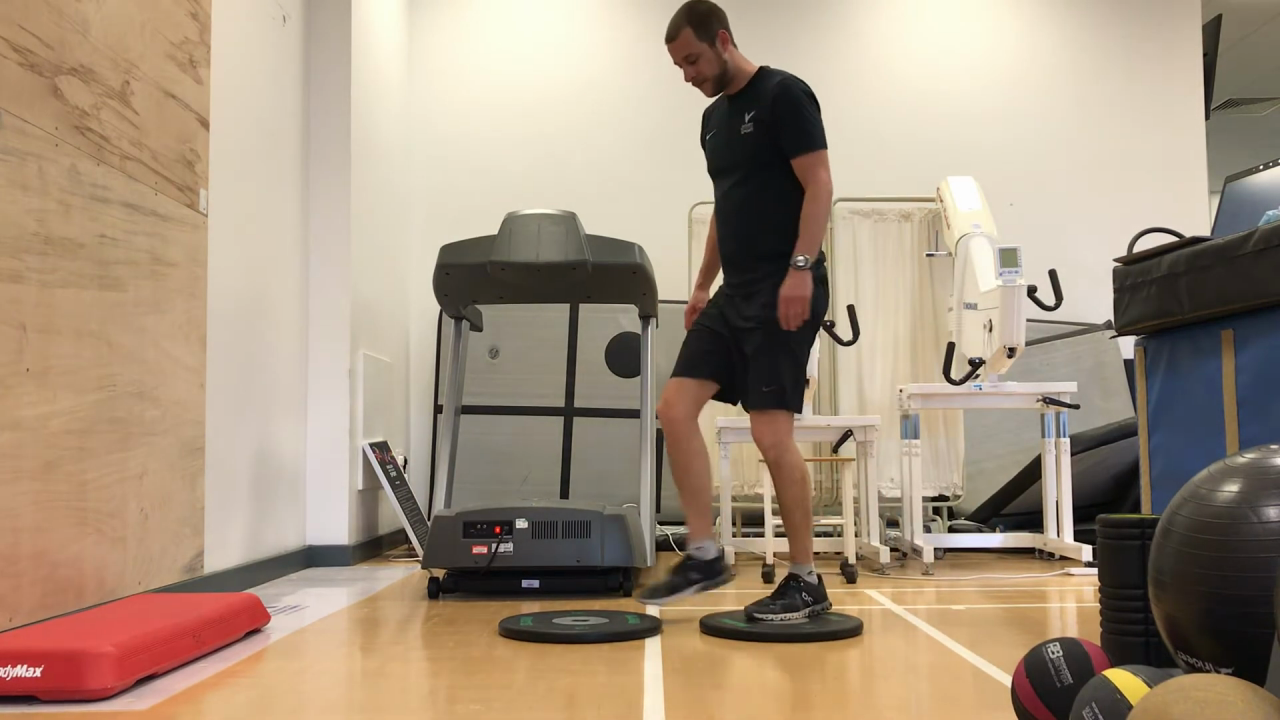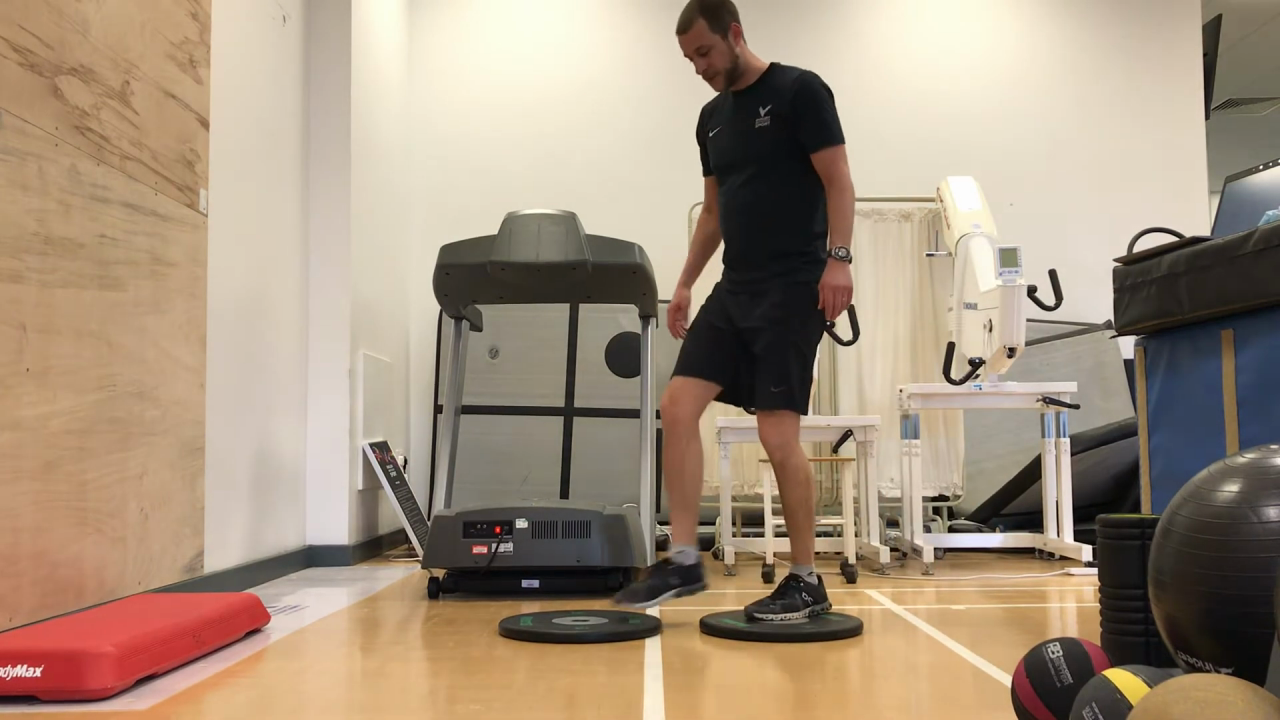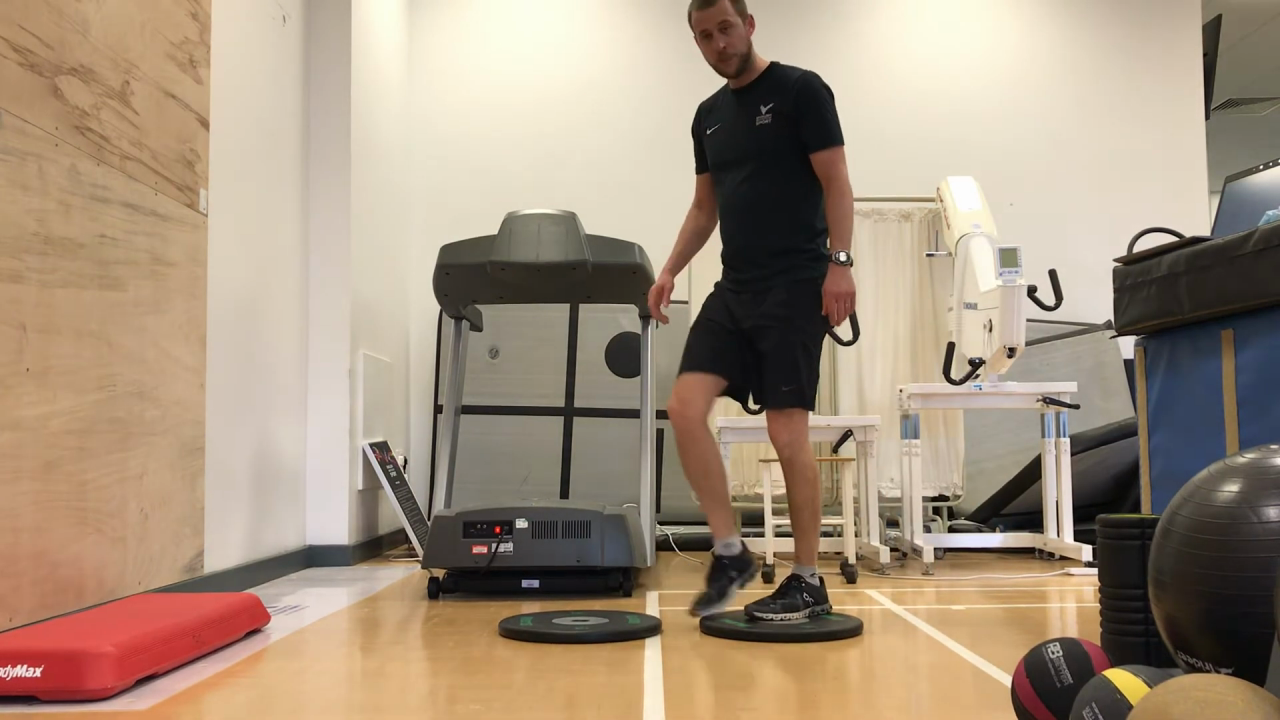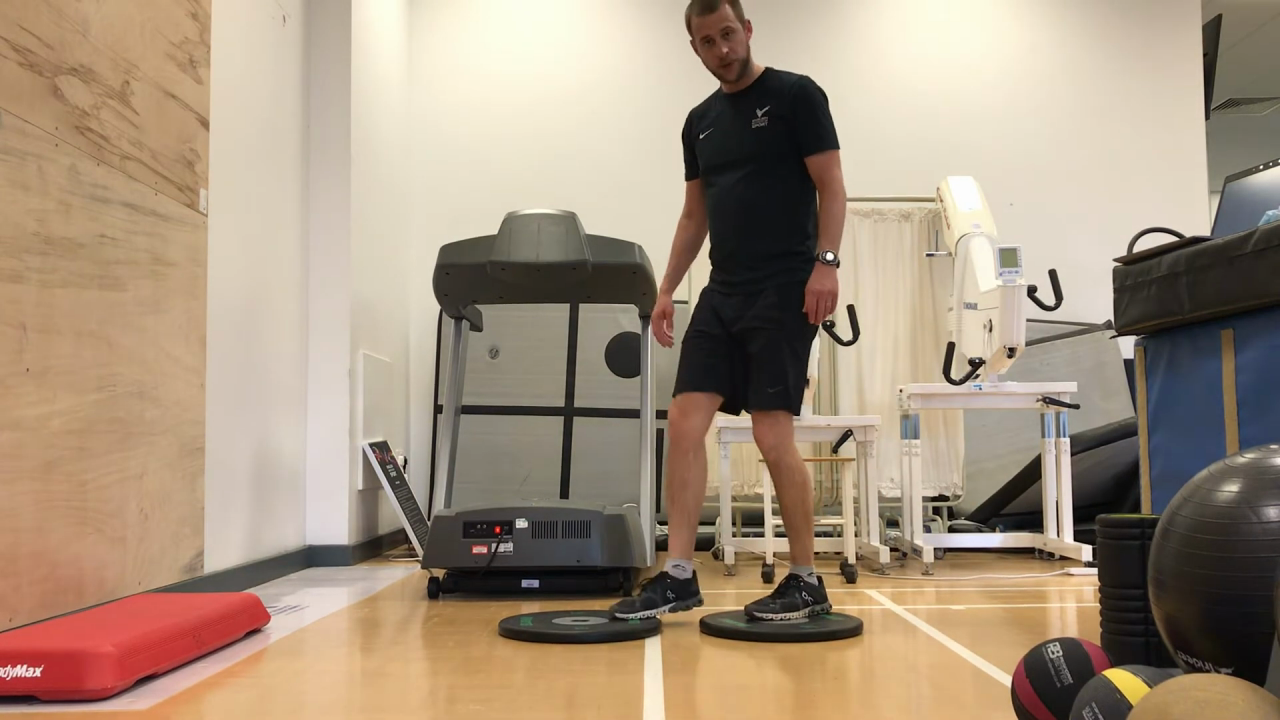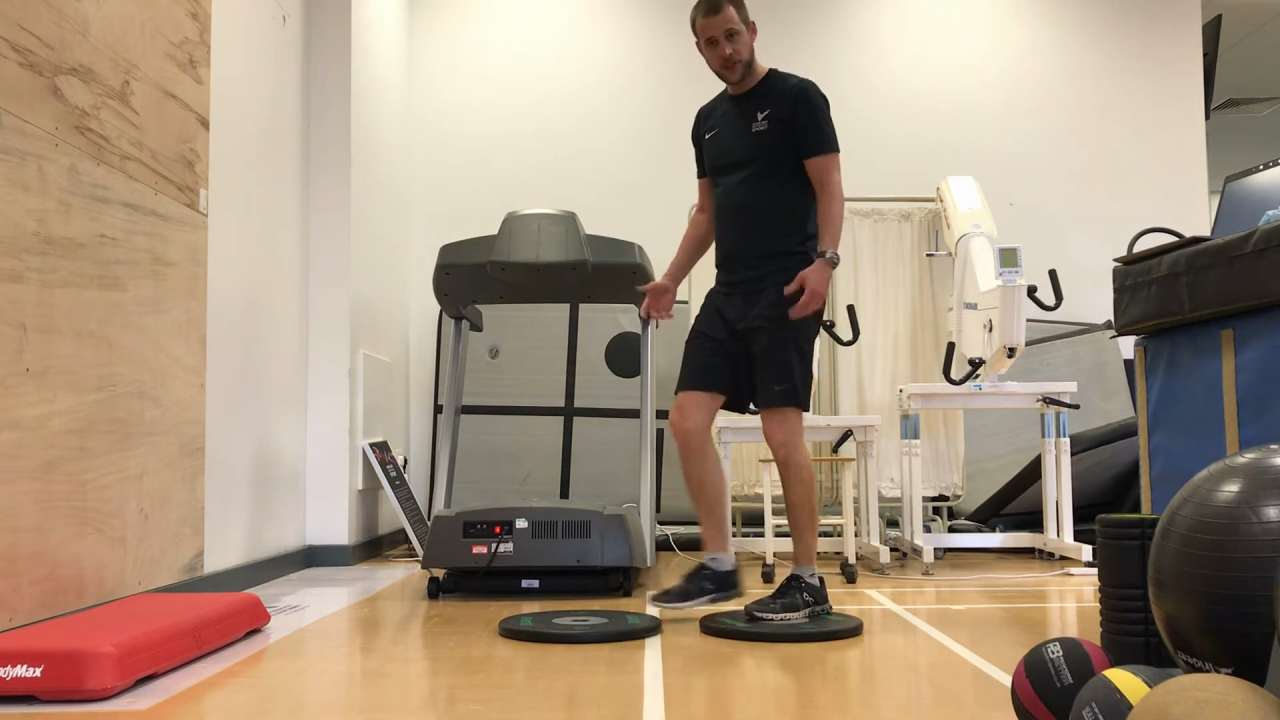
dt=0.3s
person 1, frame 1
left shoulder: (784, 95)
right shoulder: (713, 119)
left elbow: (818, 187)
left wrist: (803, 268)
right wrist: (702, 285)
left hip: (784, 292)
right hip: (734, 291)
left knee: (771, 434)
right knee: (675, 407)
left ankle: (806, 581)
right ankle: (701, 554)
person 1, frame 2
left shoulder: (799, 90)
right shoulder: (712, 117)
left elbow: (838, 180)
left wrist: (837, 258)
right wrist: (685, 283)
left hip: (791, 290)
right hip: (733, 290)
left knee: (777, 435)
right knee: (678, 407)
left ankle: (806, 581)
right ankle: (683, 559)
person 1, frame 3
left shoulder: (799, 90)
right shoulder: (708, 115)
left elbow: (836, 183)
left wrist: (838, 263)
right wrist: (669, 269)
left hip: (793, 288)
right hip: (733, 288)
left knee: (787, 434)
right knee: (686, 409)
left ankle: (807, 580)
right ankle: (730, 552)
person 1, frame 4
left shoulder: (795, 95)
right shoulder: (700, 121)
left elbow: (831, 186)
left wrist: (825, 261)
right wrist: (667, 287)
left hip: (783, 291)
right hip: (721, 293)
left knee: (772, 437)
right knee: (684, 425)
left ankle: (806, 581)
right ankle: (678, 576)
person 1, frame 5
left shoulder: (797, 97)
right shoulder: (708, 119)
left elbow: (829, 187)
left wrist: (824, 259)
right wrist: (671, 278)
left hip: (785, 292)
right hip: (727, 293)
left knee: (781, 434)
right knee: (687, 420)
left ankle: (808, 581)
right ankle: (717, 564)
